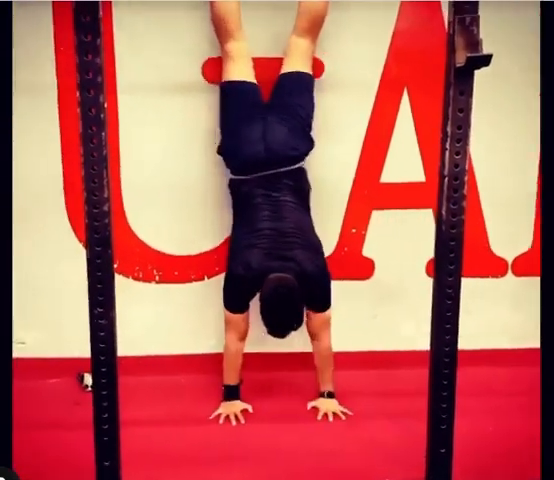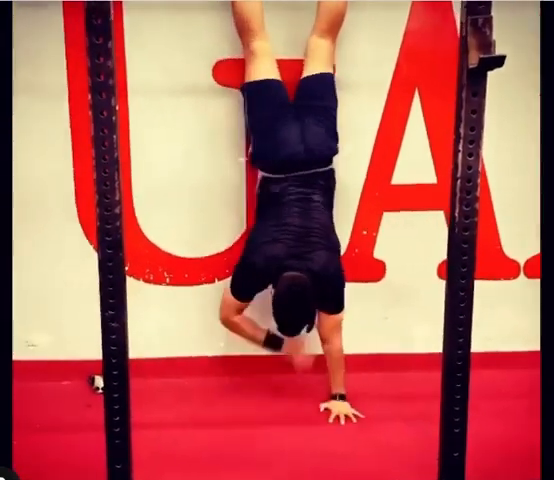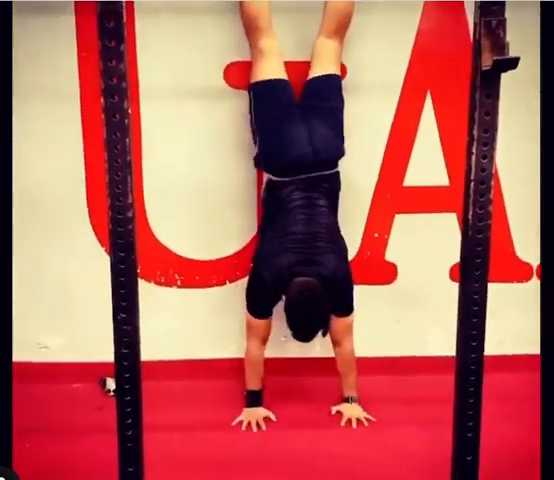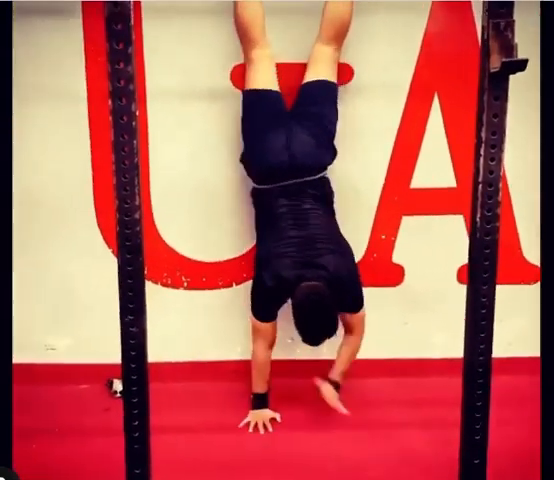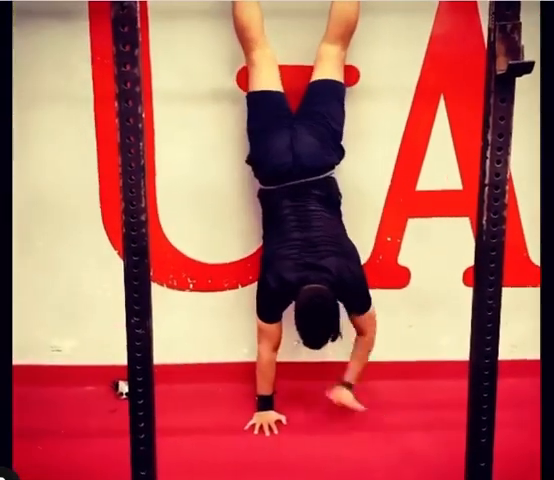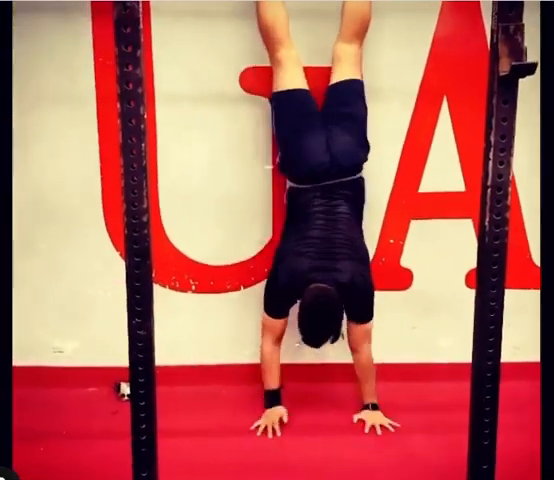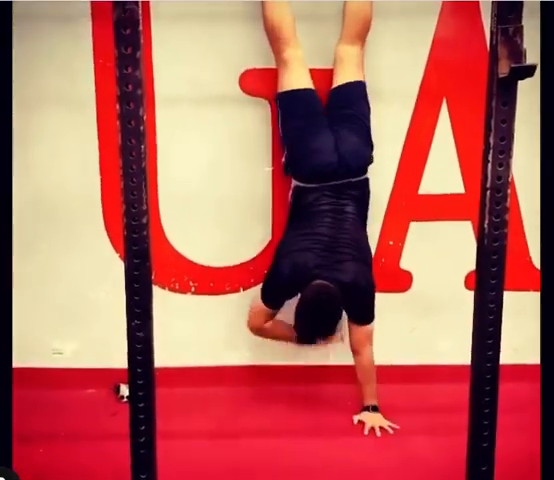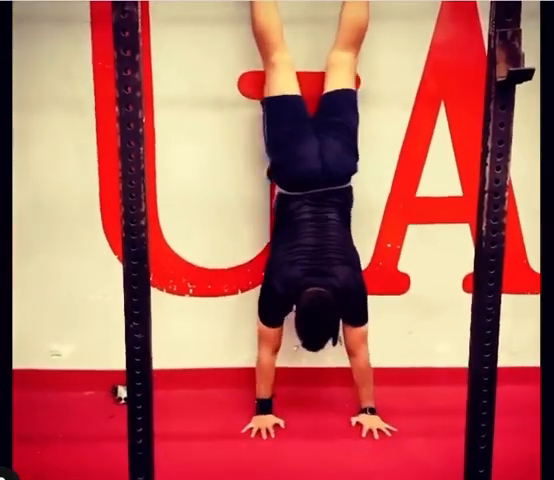
dt=0.2s
person 1, frame 1
left shoulder: (312, 268)
right shoulder: (243, 269)
left elbow: (321, 337)
right elbow: (234, 338)
left wrist: (328, 393)
right wrist: (230, 396)
left hip: (283, 150)
right hip: (248, 154)
left knee: (302, 39)
right knee: (233, 44)
person 1, frame 2
left shoulder: (327, 269)
right shoulder: (258, 262)
left elbow: (332, 340)
left wrist: (340, 396)
right wrist: (279, 343)
left hip: (314, 151)
right hip: (279, 157)
left knee: (322, 40)
right knee: (257, 43)
person 1, frame 3
left shoulder: (336, 272)
right shoulder: (268, 273)
left elbow: (343, 342)
right elbow: (255, 342)
left wrist: (352, 398)
right wrist: (252, 401)
left hip: (319, 152)
right hip: (284, 153)
left knee: (329, 41)
right knee: (264, 43)
person 1, frame 4
left shoulder: (342, 271)
right shoulder: (271, 278)
right elbow: (262, 345)
left wrist: (333, 381)
right wrist: (258, 404)
left hip: (307, 155)
right hip: (271, 160)
left knee: (326, 46)
right knee: (258, 50)
person 1, frame 5
left shoulder: (348, 271)
right shoulder: (277, 279)
left elbow: (368, 331)
right elbow: (268, 348)
left wrist: (348, 382)
right wrist: (264, 405)
left hip: (313, 157)
right hip: (277, 163)
left knee: (333, 48)
right knee: (259, 53)
person 1, frame 6
left shoulder: (355, 279)
right shoulder: (287, 274)
left elbow: (361, 348)
right elbow: (271, 342)
left wrist: (372, 405)
right wrist: (272, 402)
left hip: (343, 163)
right hip: (308, 165)
left knee: (347, 48)
right knee: (284, 54)
person 1, frame 7
left shoulder: (357, 280)
right shoulder: (287, 268)
left elbow: (362, 350)
right elbow: (261, 322)
left wrist: (372, 406)
right wrist: (305, 335)
left hip: (348, 161)
right hip: (313, 162)
left knee: (349, 51)
right knee: (289, 54)
person 1, frame 8
left shoulder: (349, 282)
right shoulder: (280, 283)
left elbow: (356, 351)
right elbow: (266, 349)
left wrist: (368, 411)
right wrist: (263, 409)
left hip: (331, 169)
right hip: (296, 166)
left knee: (342, 56)
right knee: (277, 58)
